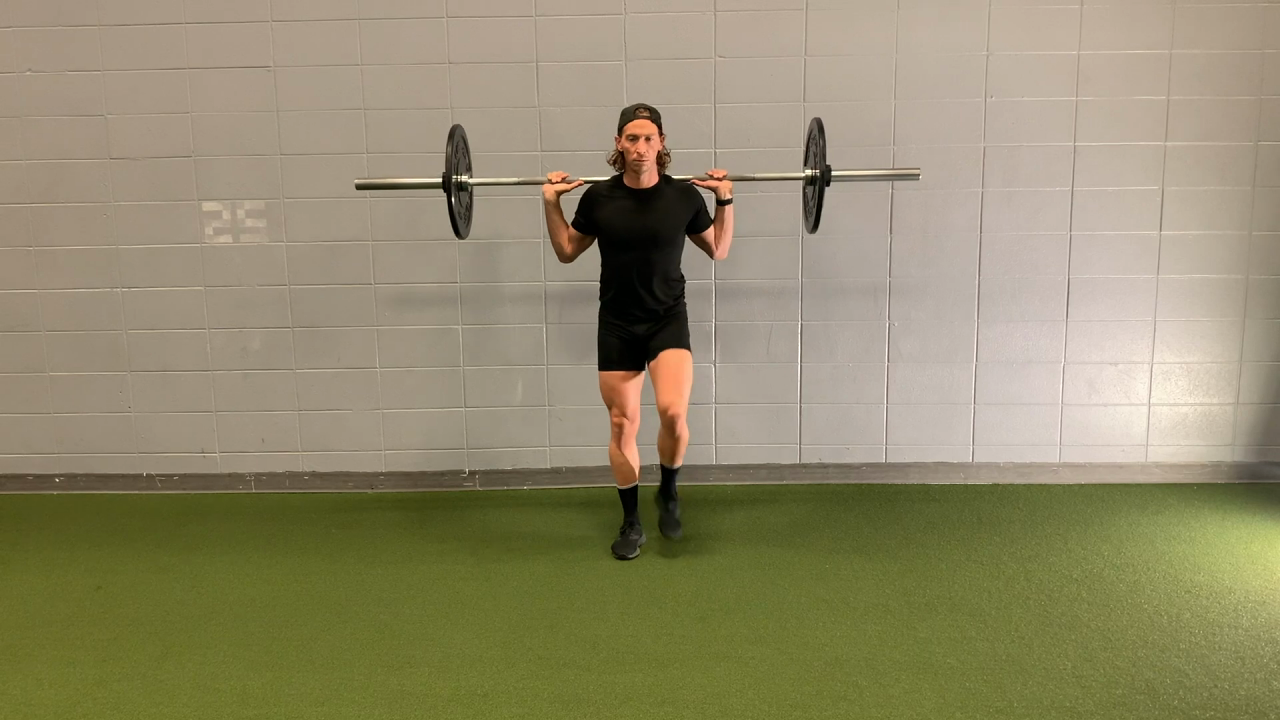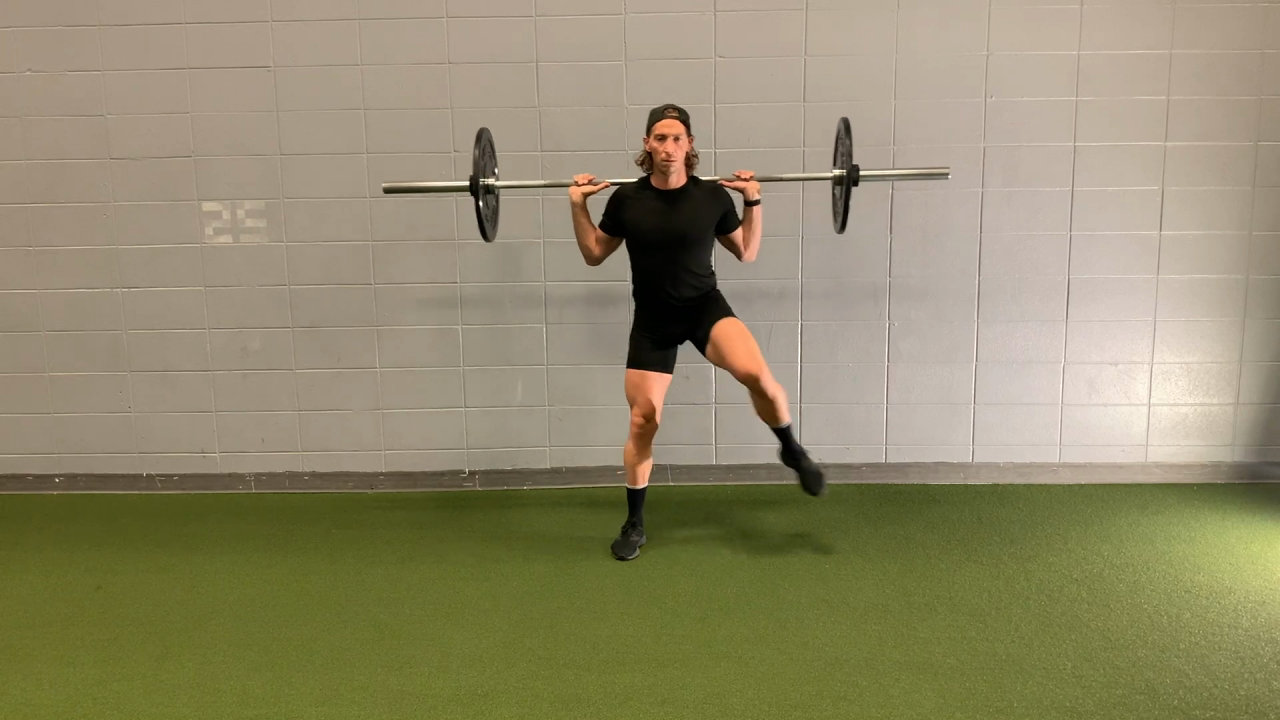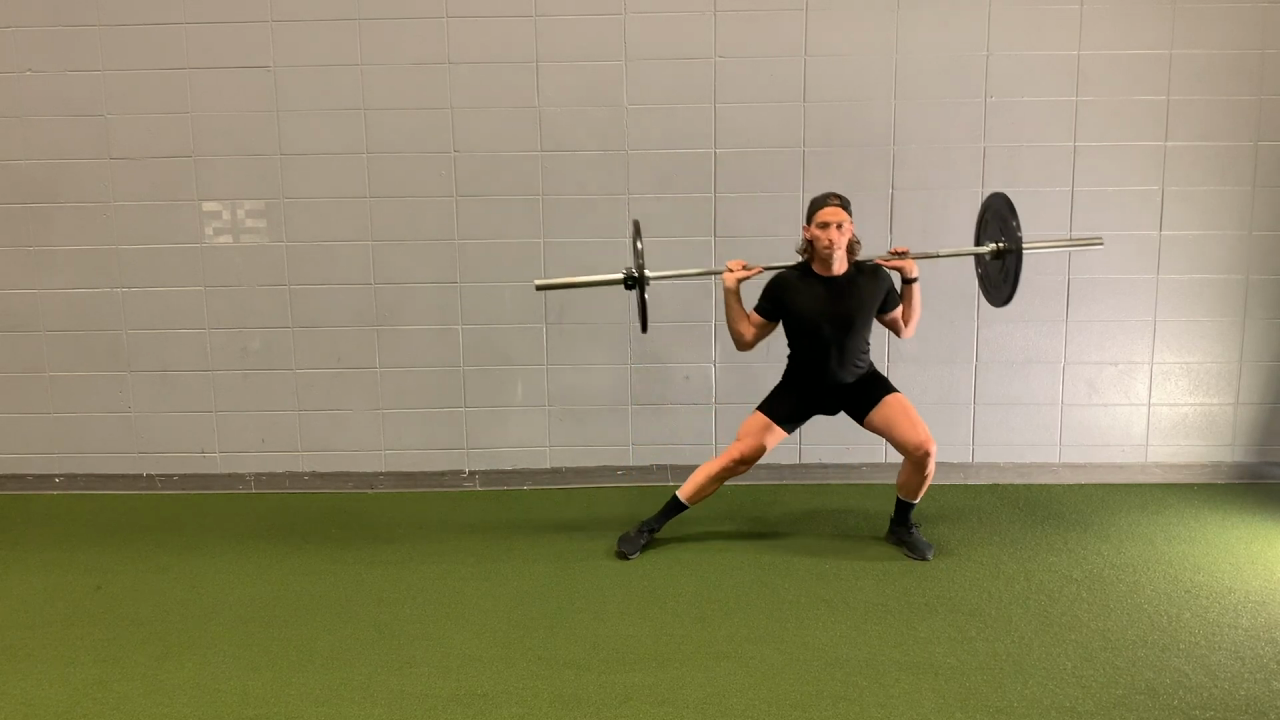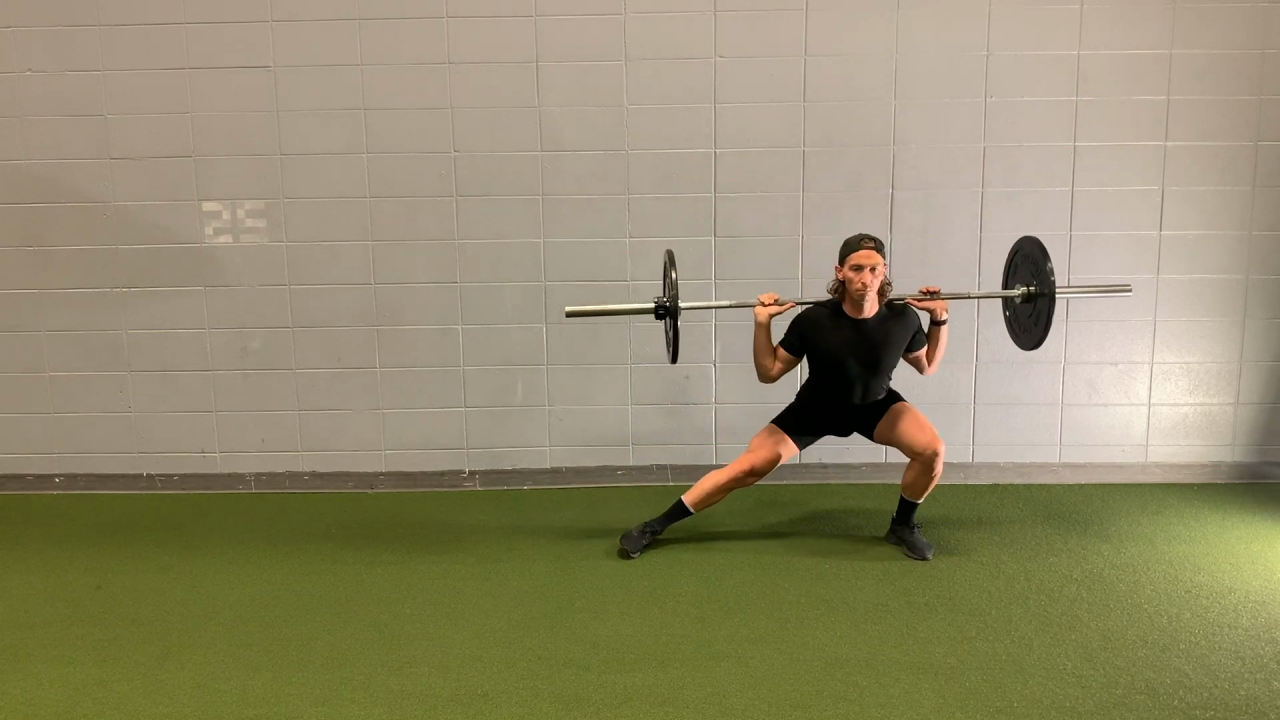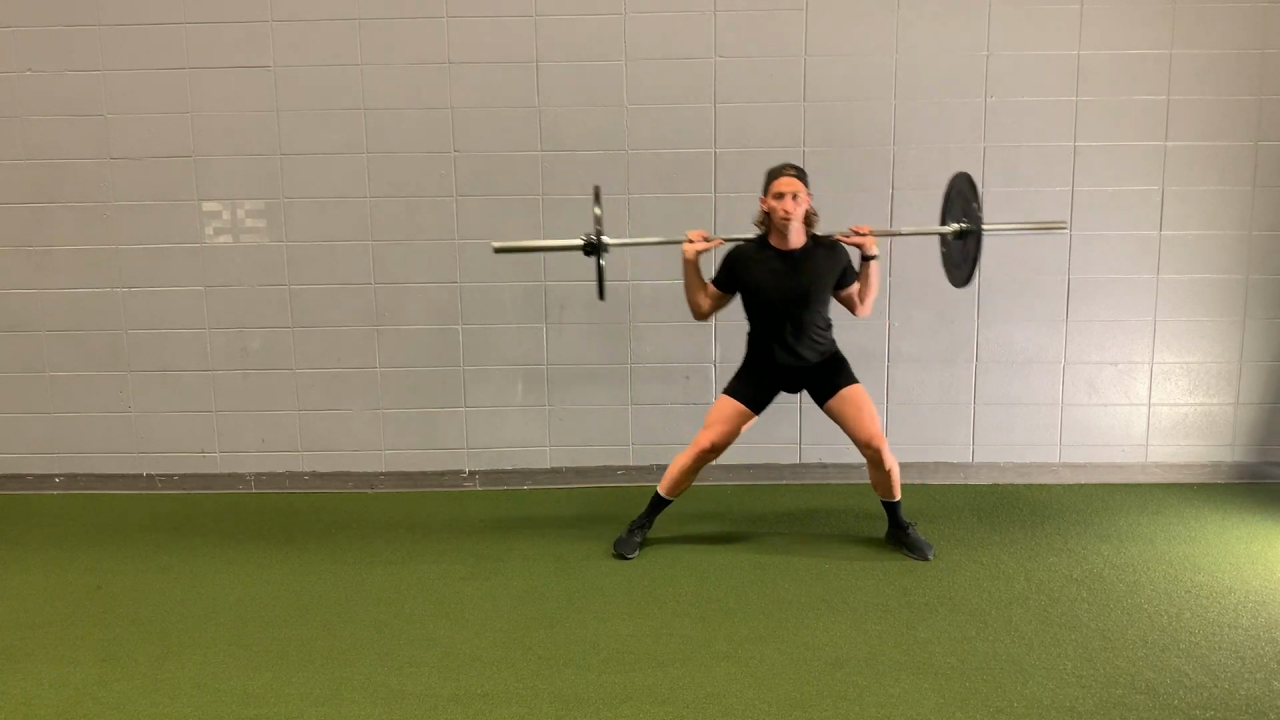
dt=0.7s
person 1, frame 1
left shoulder: (684, 196)
right shoulder: (598, 197)
left elbow: (718, 250)
right elbow: (566, 252)
left wrist: (725, 201)
right wrist: (550, 204)
left hip: (667, 317)
right hip: (617, 322)
left knee: (674, 412)
right knee: (623, 423)
left ankle: (668, 488)
right ankle: (631, 523)
person 1, frame 2
left shoulder: (712, 196)
right shoulder: (626, 198)
left elbow: (747, 252)
right elbow: (594, 254)
left wrist: (753, 201)
right wrist: (577, 205)
left hip: (704, 307)
right hip: (652, 320)
left knee: (756, 373)
right knee: (643, 421)
left ankle: (791, 449)
right ankle: (634, 523)
person 1, frame 3
left shoulder: (874, 279)
right shoulder: (787, 284)
left elbow: (904, 329)
right elbow: (745, 339)
left wrist: (910, 280)
right wrist: (731, 290)
left hip: (860, 383)
right hip: (800, 387)
left knee: (923, 448)
right knee: (736, 457)
left ankle: (901, 526)
right ankle: (650, 526)
person 1, frame 4
left shoulder: (903, 318)
right shoulder: (814, 320)
left elbow: (926, 365)
right elbow: (769, 372)
left wrist: (939, 321)
right wrist: (762, 324)
left hip: (874, 404)
right hip: (814, 408)
left knee: (931, 450)
right knee: (746, 468)
left ankle: (903, 526)
right ankle: (655, 526)
person 1, frame 5
left shoulder: (824, 251)
right shoulder: (743, 257)
left elbow: (860, 308)
right elbow: (702, 310)
left wrist: (871, 258)
right wrist: (692, 261)
left hip: (822, 362)
right hip: (761, 366)
left knee: (875, 444)
right knee: (706, 445)
left ankle: (899, 527)
right ankle: (642, 524)
